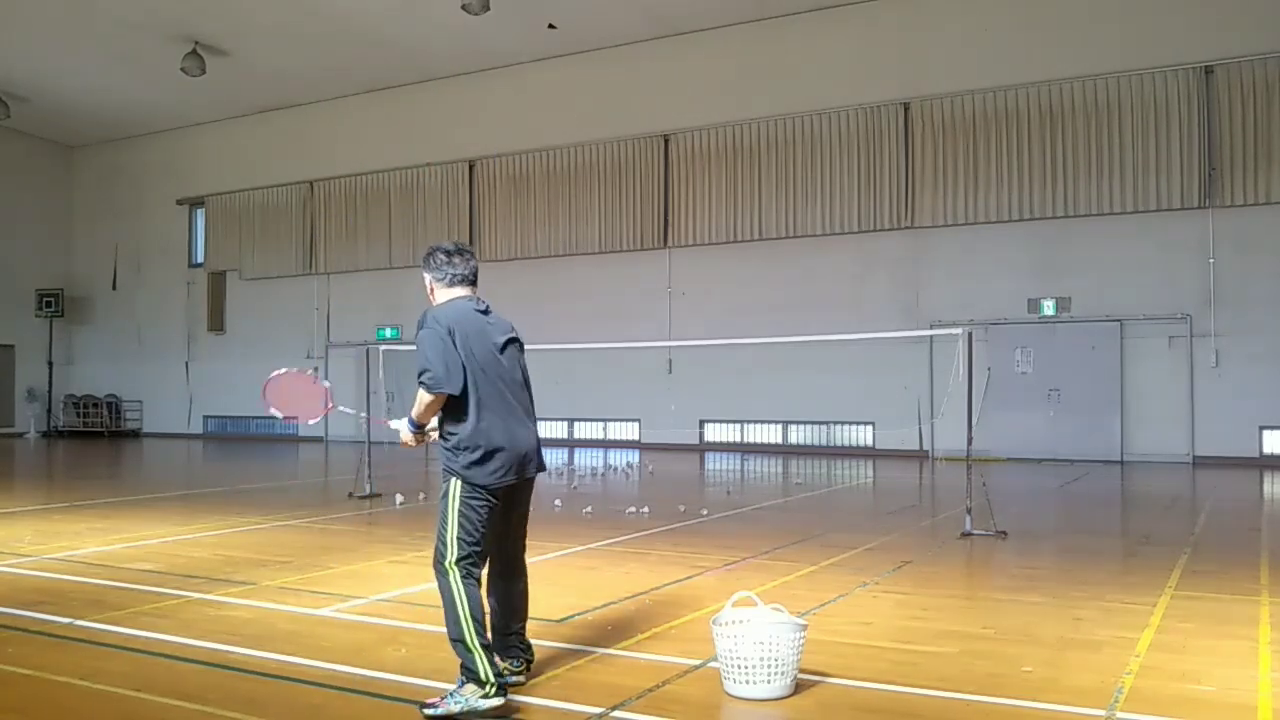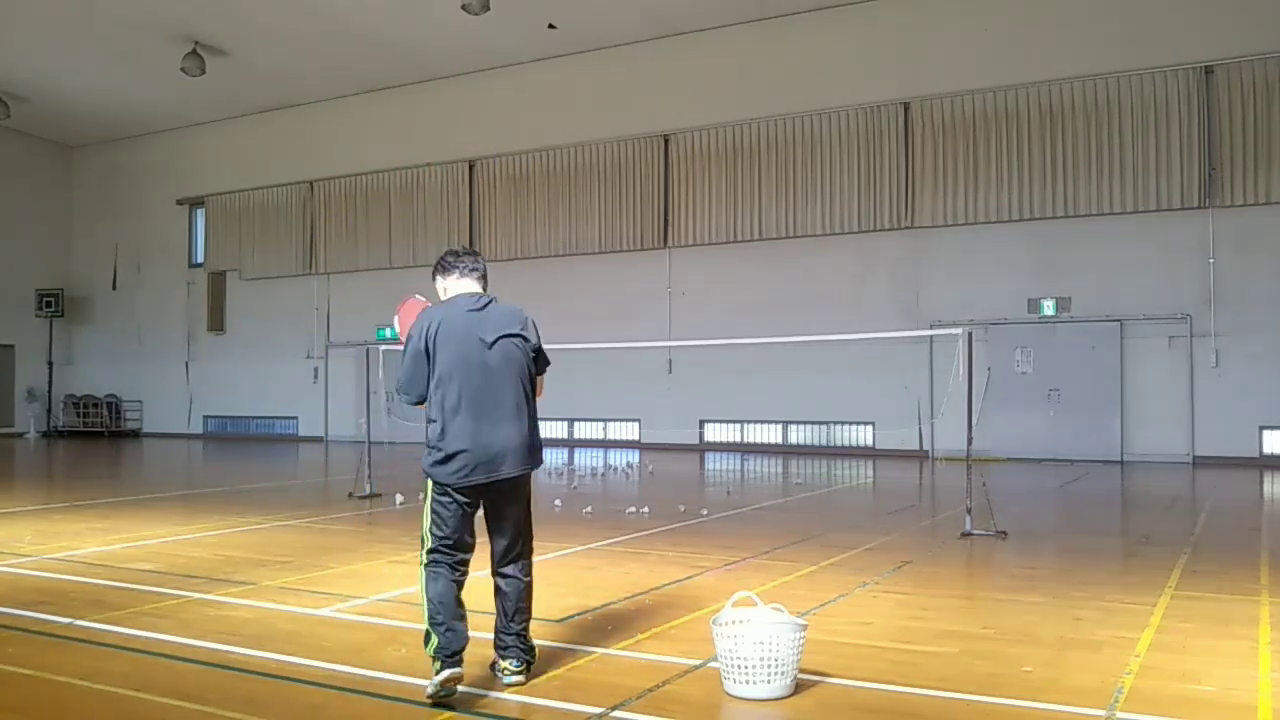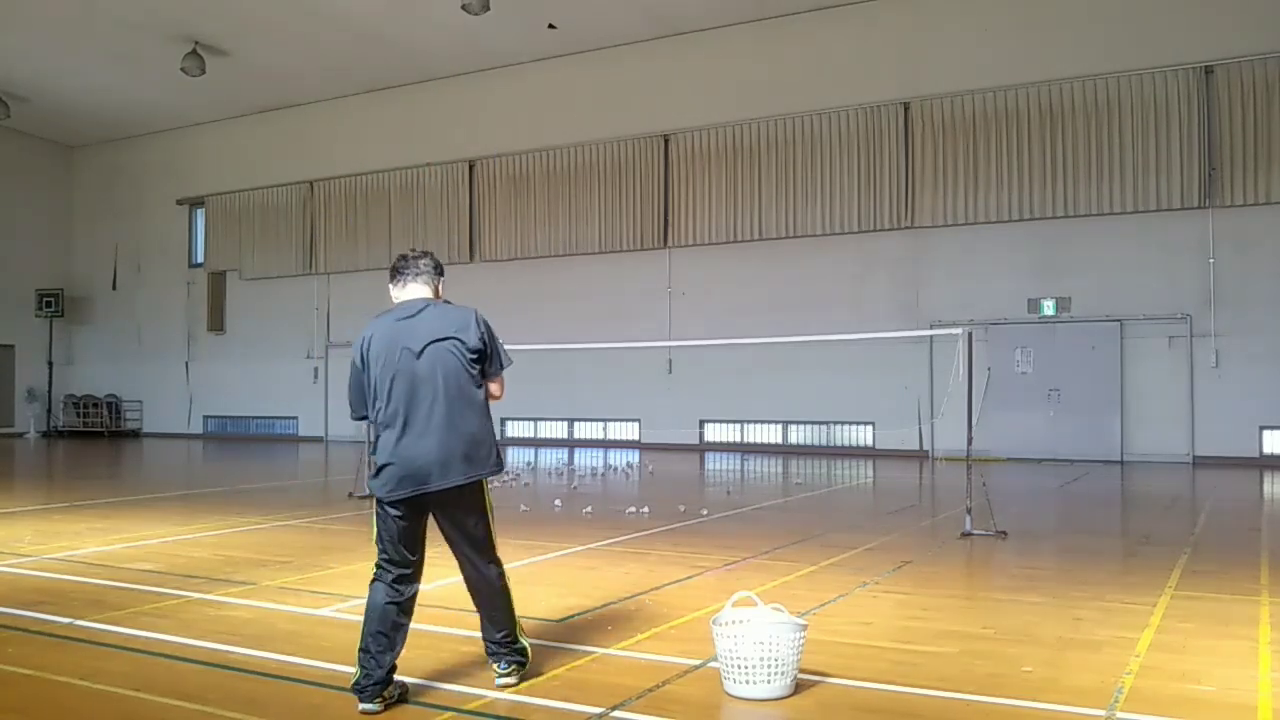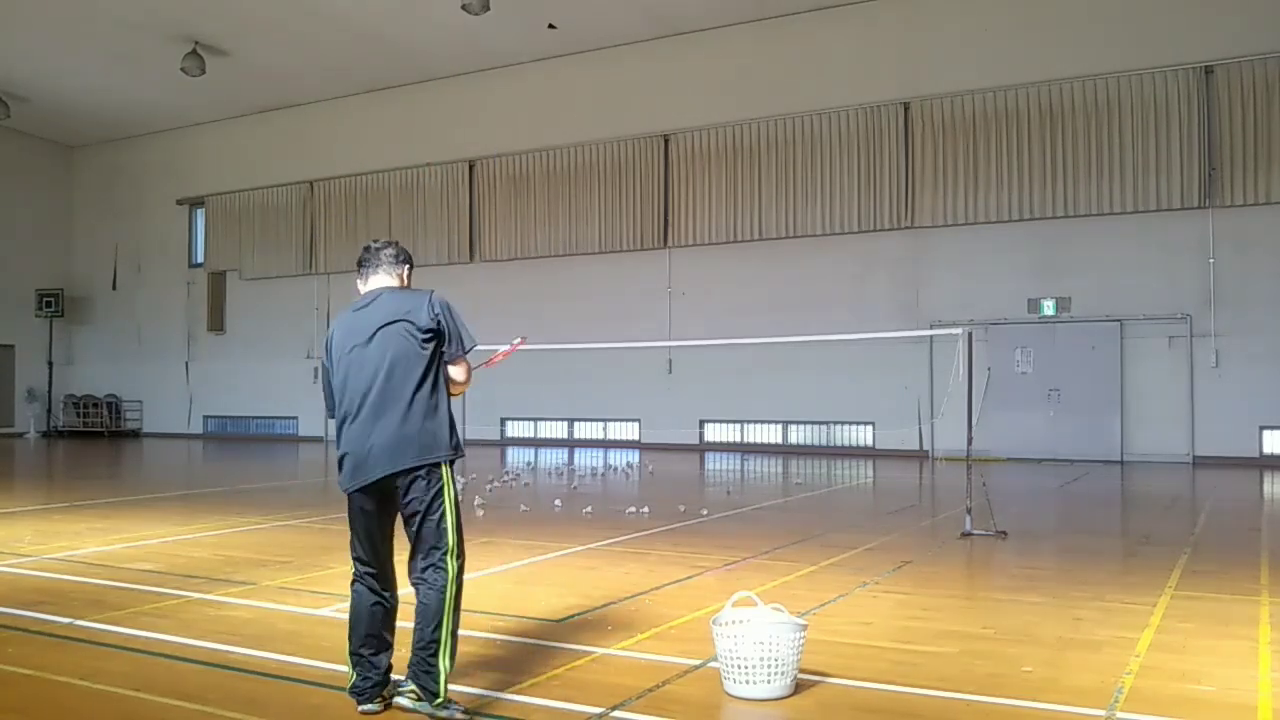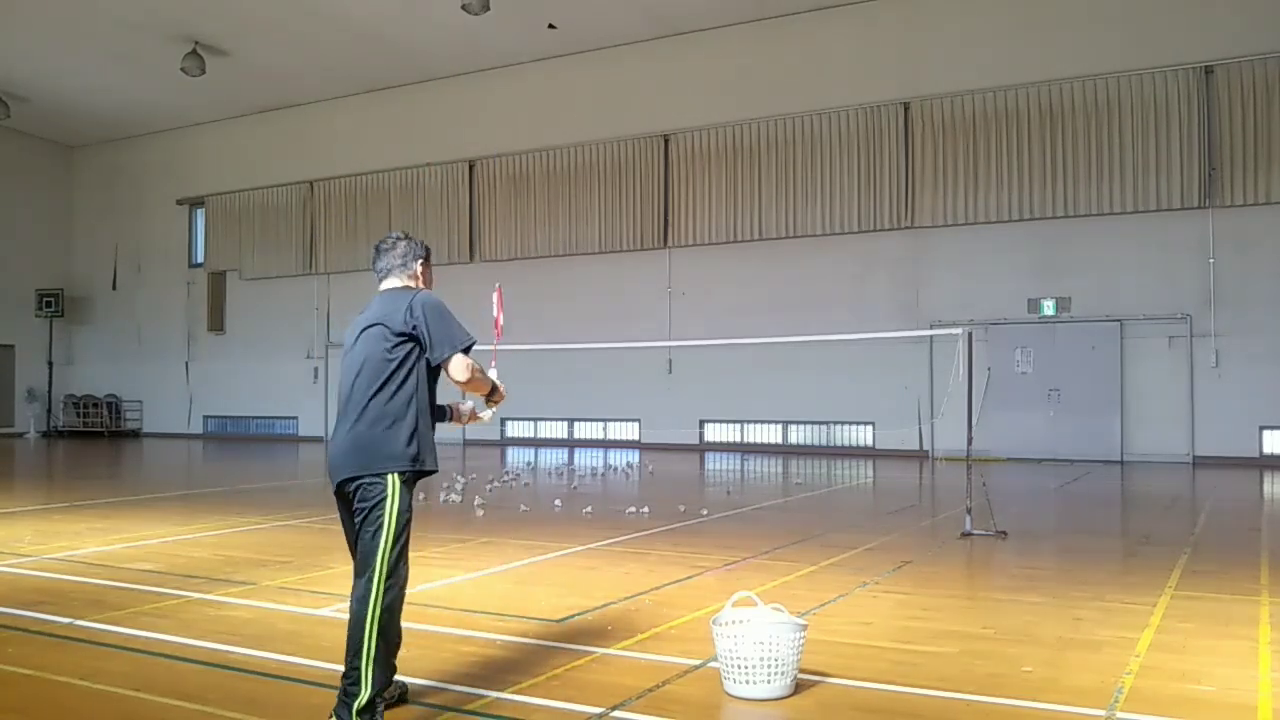
dt=0.4s
person 1, frame 1
left shoulder: (439, 320)
right shoulder: (501, 324)
left elbow: (436, 388)
left wrist: (414, 424)
right wrist: (438, 426)
left hip: (475, 461)
right hip: (521, 456)
left knee: (458, 566)
right knee: (508, 559)
left ankle: (480, 681)
right ankle: (513, 657)
person 1, frame 2
left shoulder: (430, 321)
right shoulder: (519, 320)
left elbow: (416, 395)
right elbow: (536, 388)
left hip: (454, 459)
right hip: (513, 457)
left knee: (443, 560)
right knee: (512, 560)
left ankle: (447, 656)
right ankle: (514, 657)
person 1, frame 3
left shoulder: (372, 333)
right shoulder: (468, 320)
left elbow: (362, 409)
right elbow: (495, 389)
left hip: (396, 471)
right hip: (459, 465)
left knee: (392, 576)
right knee: (482, 565)
left ankle: (372, 684)
right ankle: (507, 657)
person 1, frame 4
left shoulder: (339, 327)
right shoulder: (428, 305)
right elbow: (459, 376)
right wrist: (435, 383)
left hip: (358, 462)
right hip: (419, 455)
left knee: (370, 575)
right knee: (437, 565)
person 1, frame 5
left shoulder: (363, 320)
right shoulder: (421, 304)
right elbow: (462, 372)
left wrist: (448, 412)
right wrist: (492, 390)
left hip: (347, 461)
right hip: (385, 463)
left knee: (373, 578)
right knee: (380, 582)
